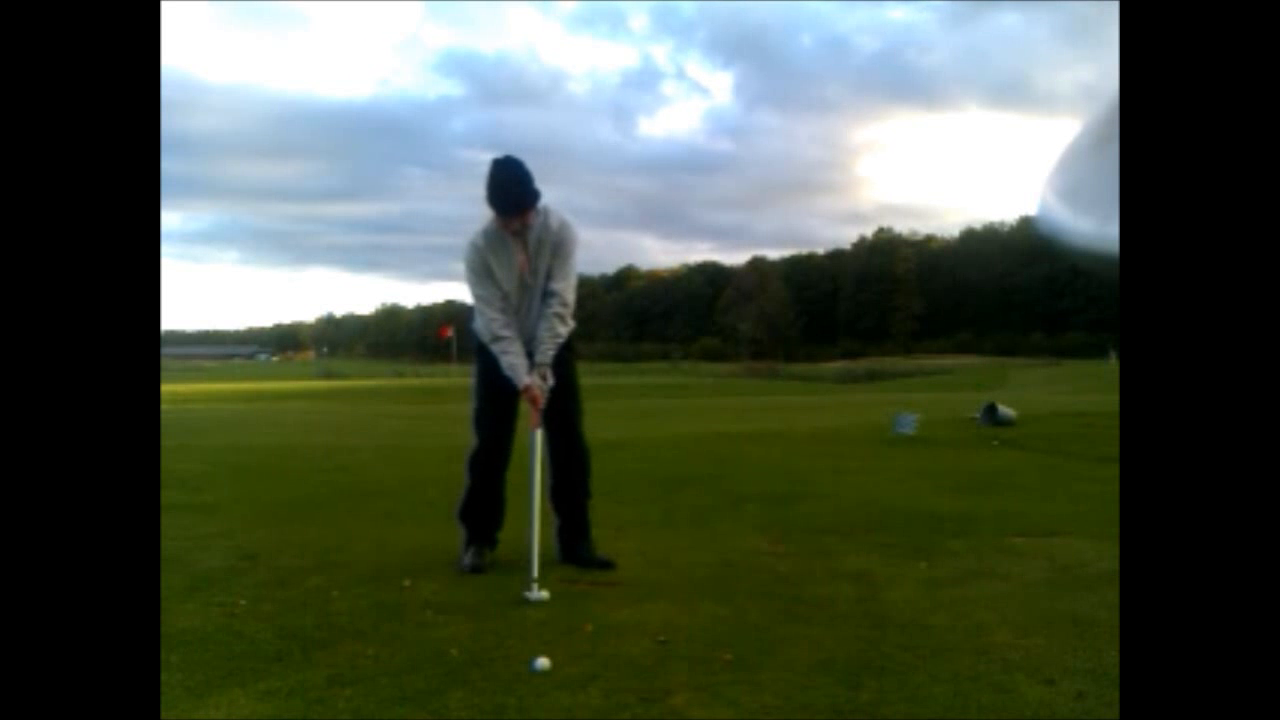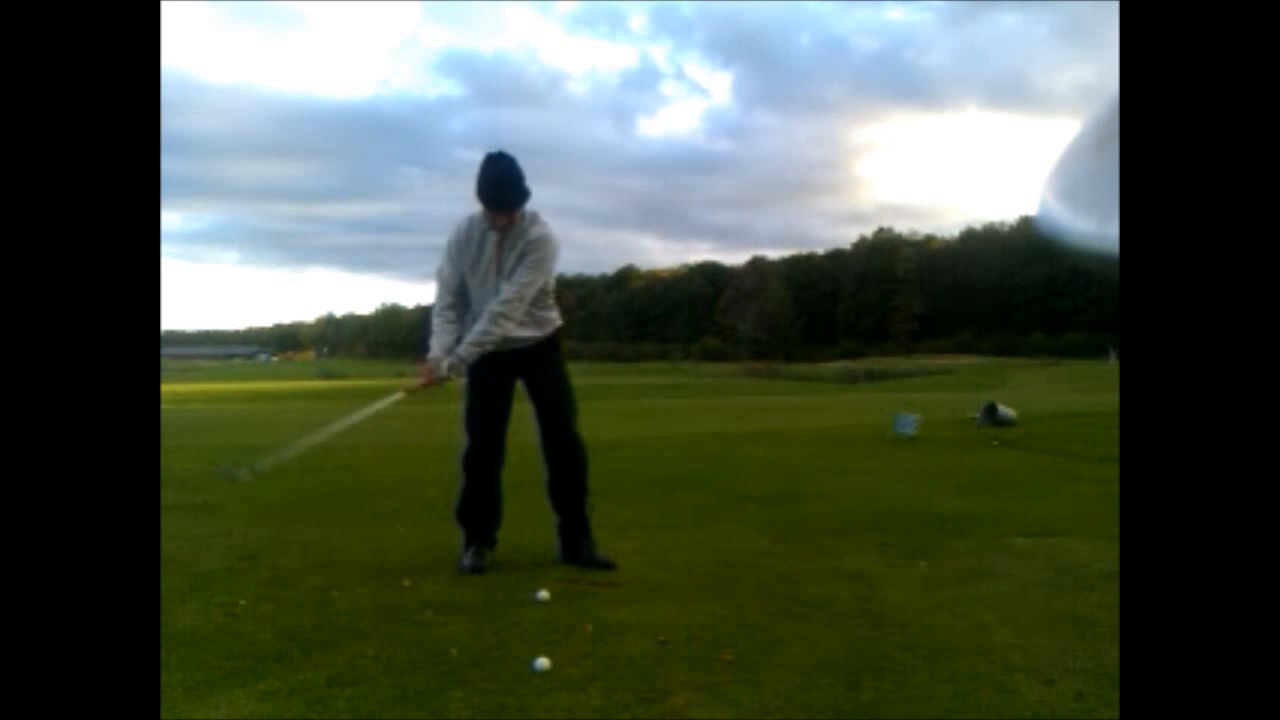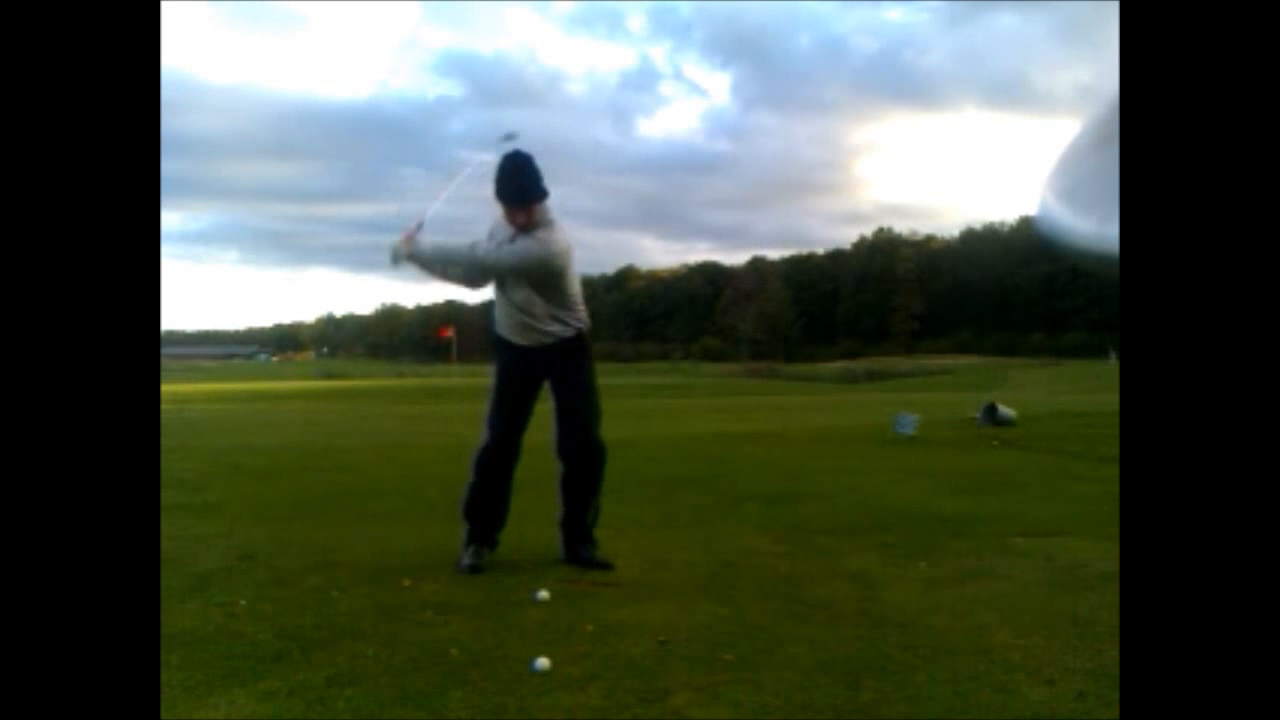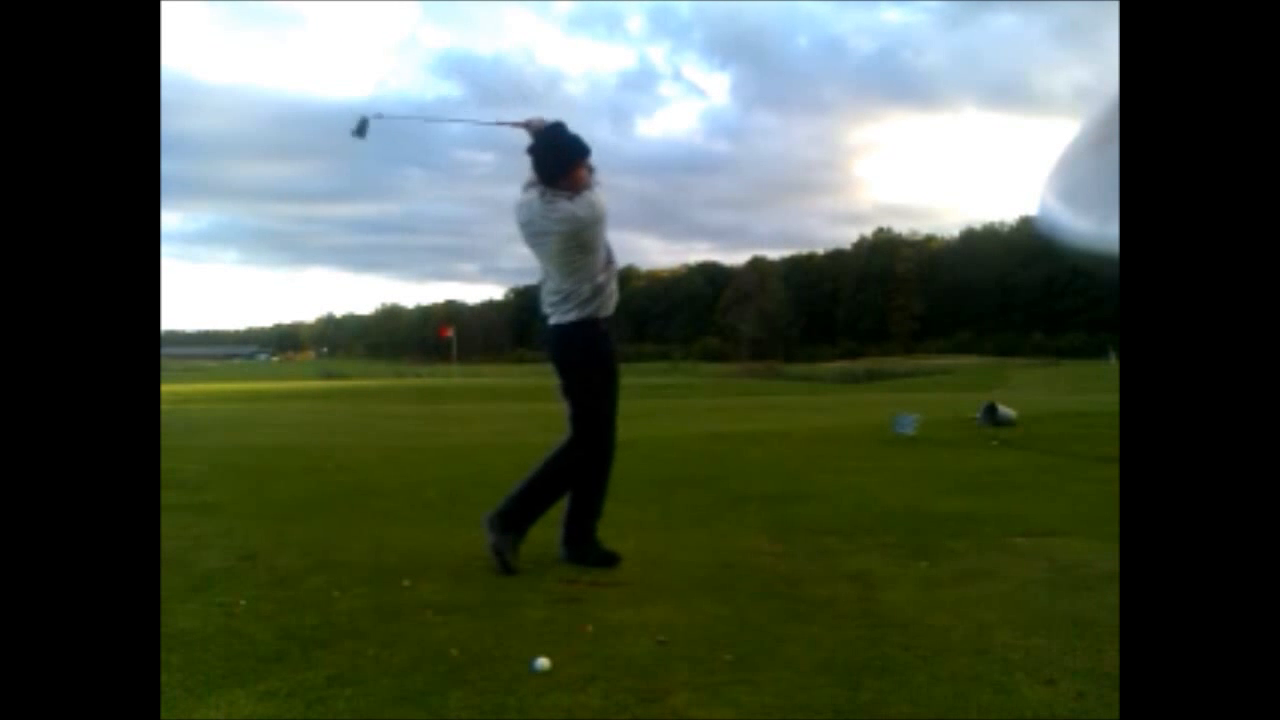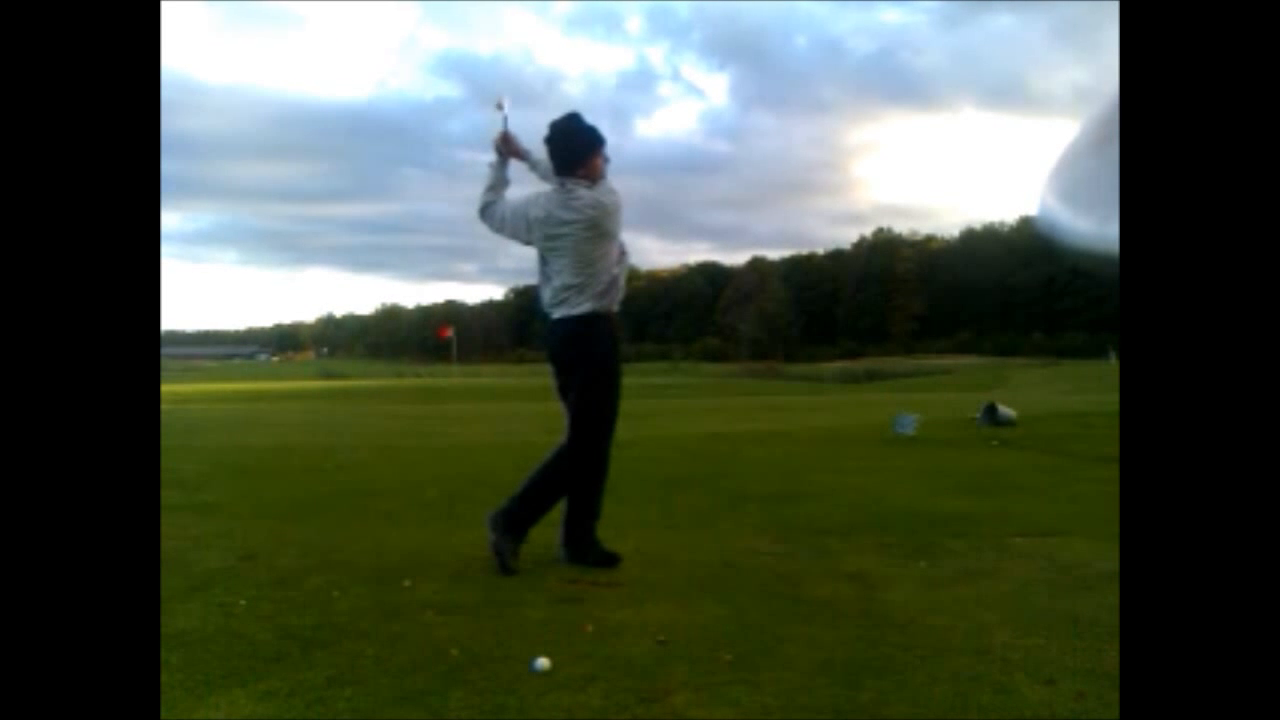
dt=0.5s
person 1, frame 1
left shoulder: (560, 231)
right shoulder: (480, 248)
left elbow: (559, 303)
right elbow: (496, 321)
left wrist: (542, 368)
right wrist: (522, 378)
left hip: (552, 346)
right hip: (496, 350)
left knee: (570, 443)
right knee: (491, 445)
left ankle: (575, 539)
right ankle: (479, 538)
person 1, frame 2
left shoulder: (540, 240)
right shoulder: (463, 234)
left elbow: (505, 308)
right elbow: (448, 300)
left wrist: (455, 361)
right wrist: (438, 353)
left hip: (538, 343)
right hip: (477, 349)
left knee: (564, 441)
right knee: (482, 445)
left ankle: (576, 538)
right ankle: (478, 538)
person 1, frame 3
left shoulder: (549, 247)
right shoulder: (500, 228)
left elbow: (483, 258)
right elbow: (476, 273)
left wrist: (417, 251)
right wrist: (425, 252)
left hip: (565, 345)
right hip: (515, 347)
left knee: (585, 446)
right knee: (500, 445)
left ankle: (578, 539)
right ankle: (480, 537)
person 1, frame 4
left shoulder: (528, 209)
right shoulder: (585, 212)
right elbow: (590, 186)
left wrist: (546, 142)
right wrist: (548, 135)
left hip: (571, 332)
right hip: (586, 335)
left knee: (596, 439)
right knee: (589, 441)
left ankle: (580, 537)
right ankle: (511, 519)
person 1, frame 5
left shoulder: (537, 209)
right shoulder: (605, 203)
left elbow: (490, 211)
right elbow: (578, 188)
left wrist: (502, 159)
right wrist: (525, 155)
left hip: (562, 329)
right hip: (592, 331)
left knee: (590, 437)
right knee: (587, 440)
left ankle: (580, 538)
right ankle: (512, 520)
